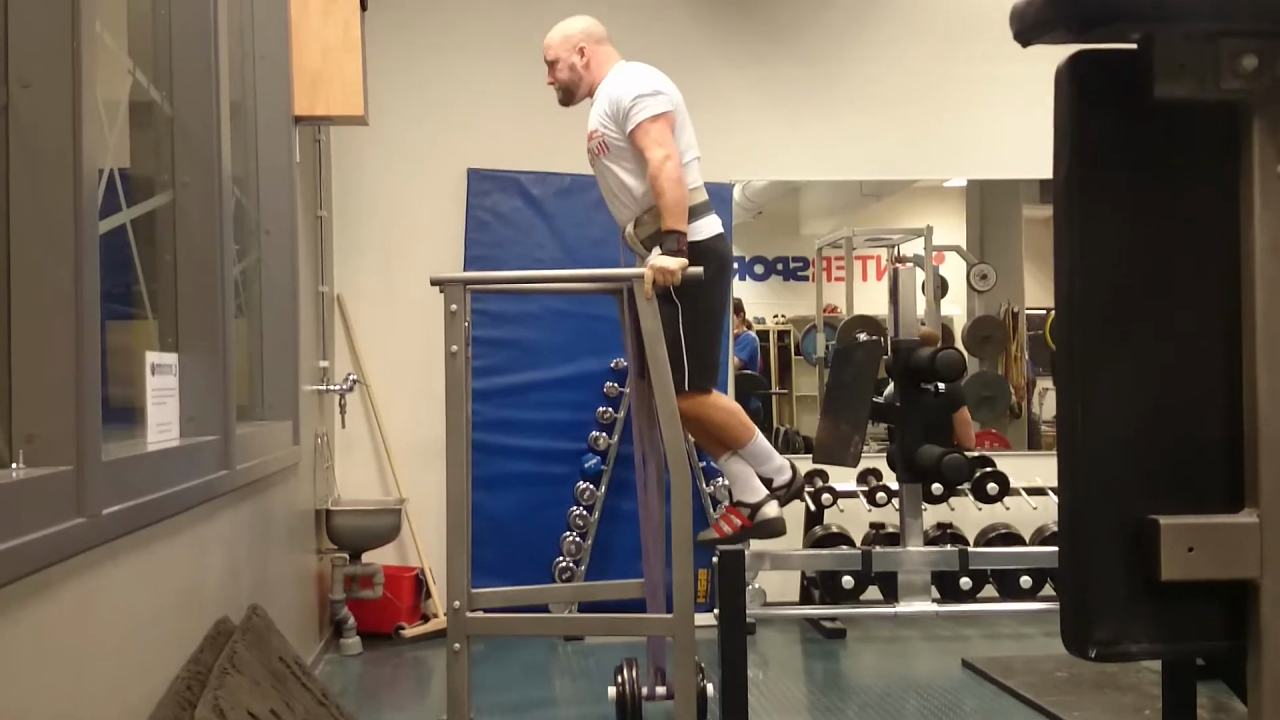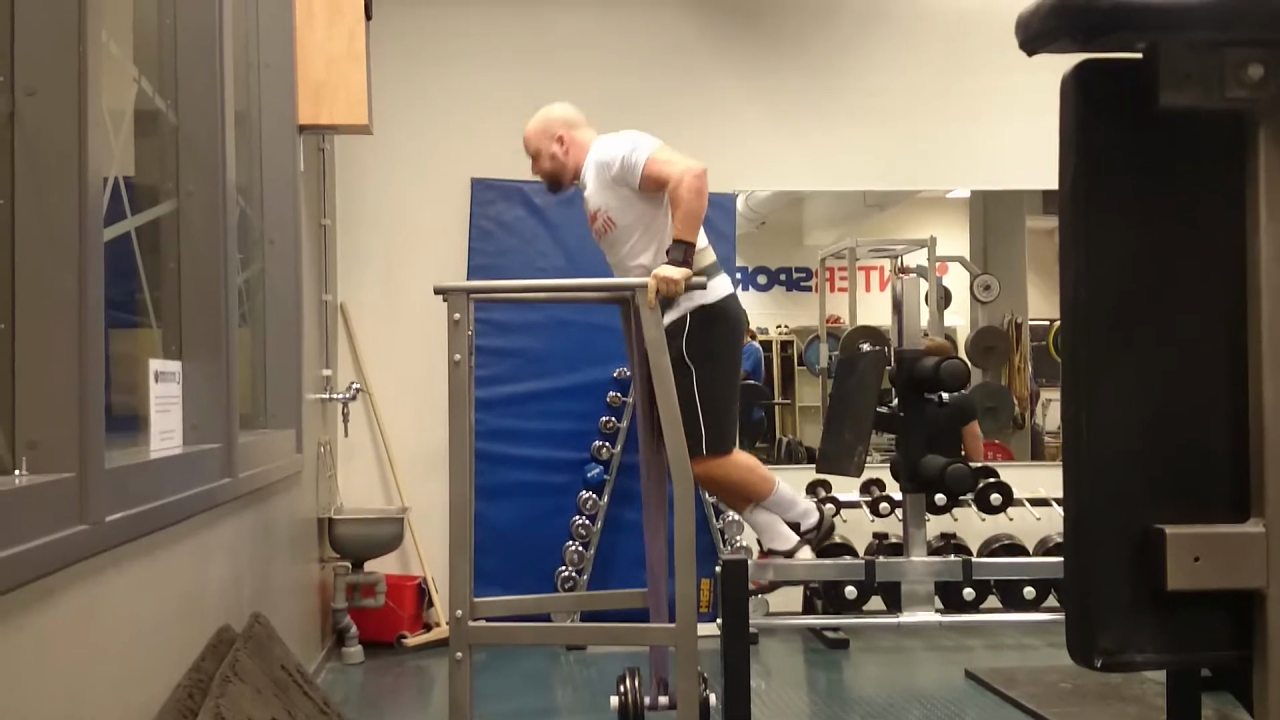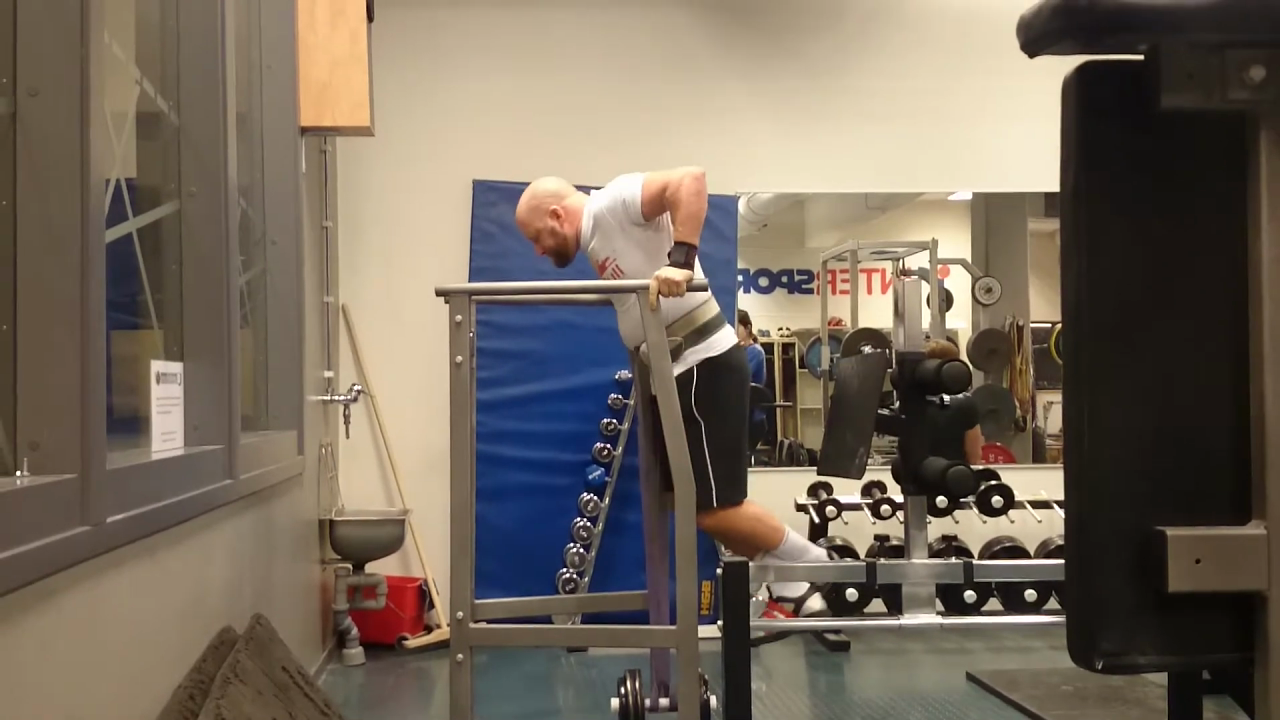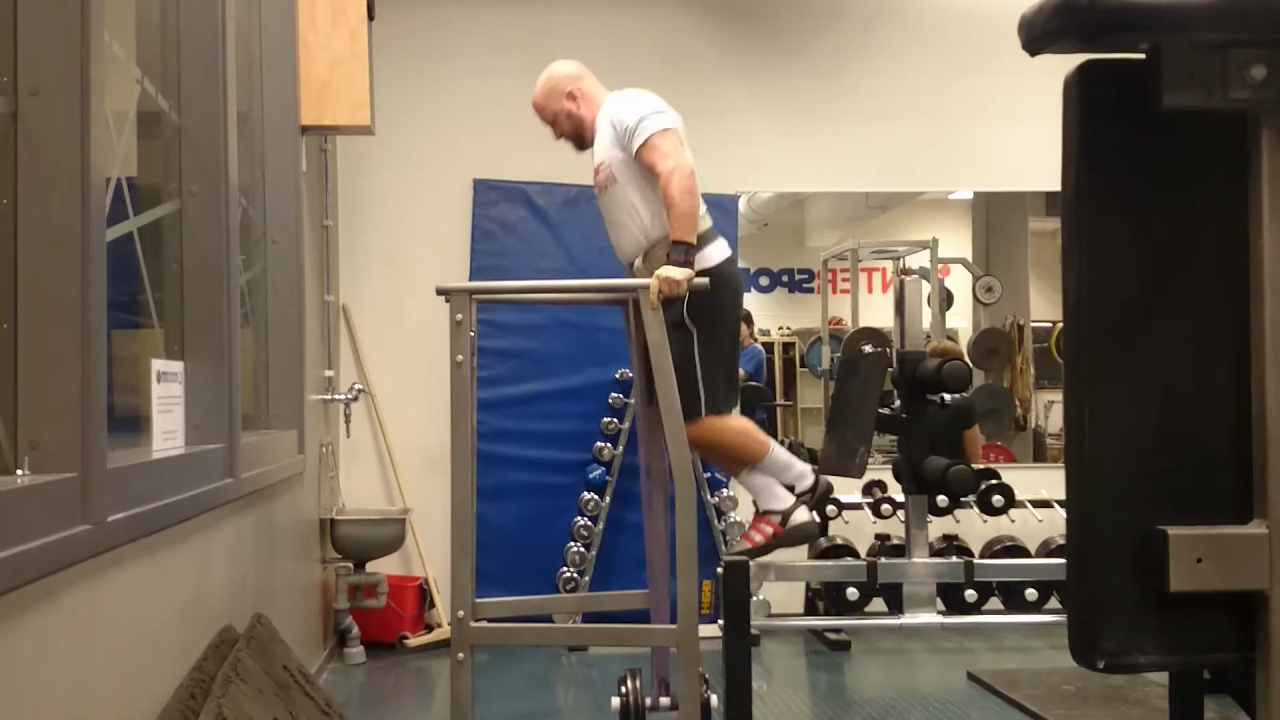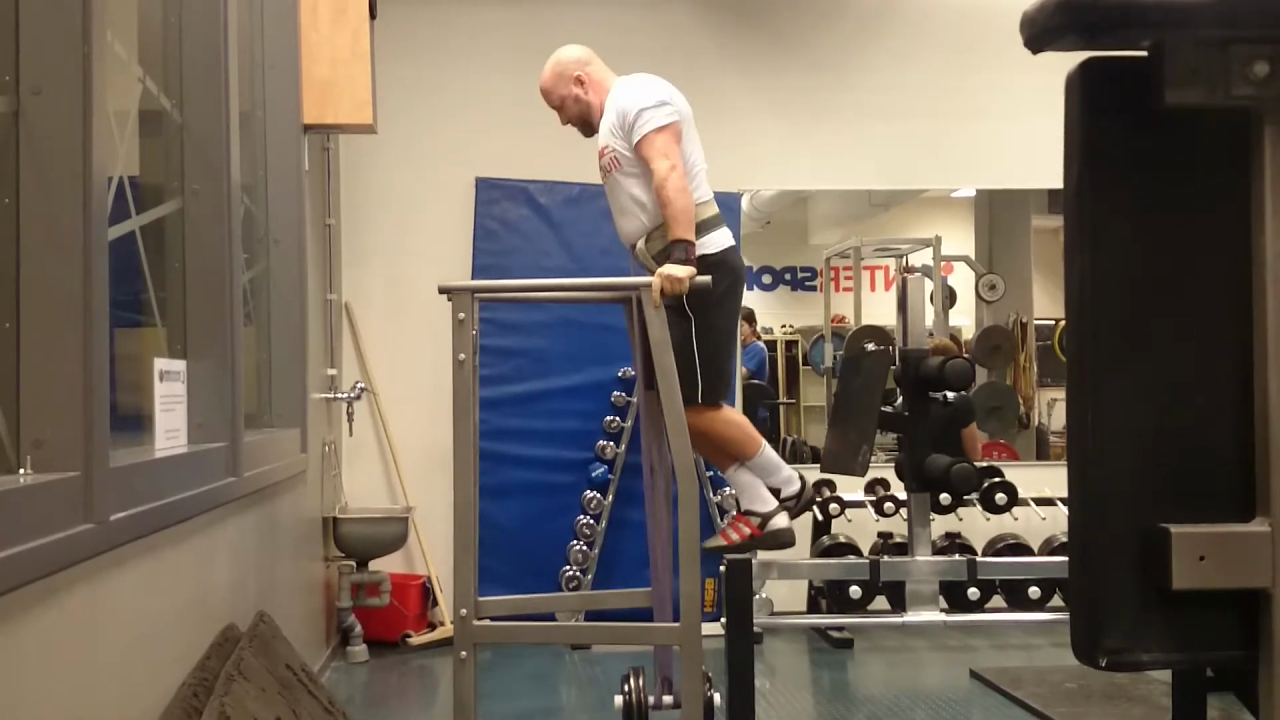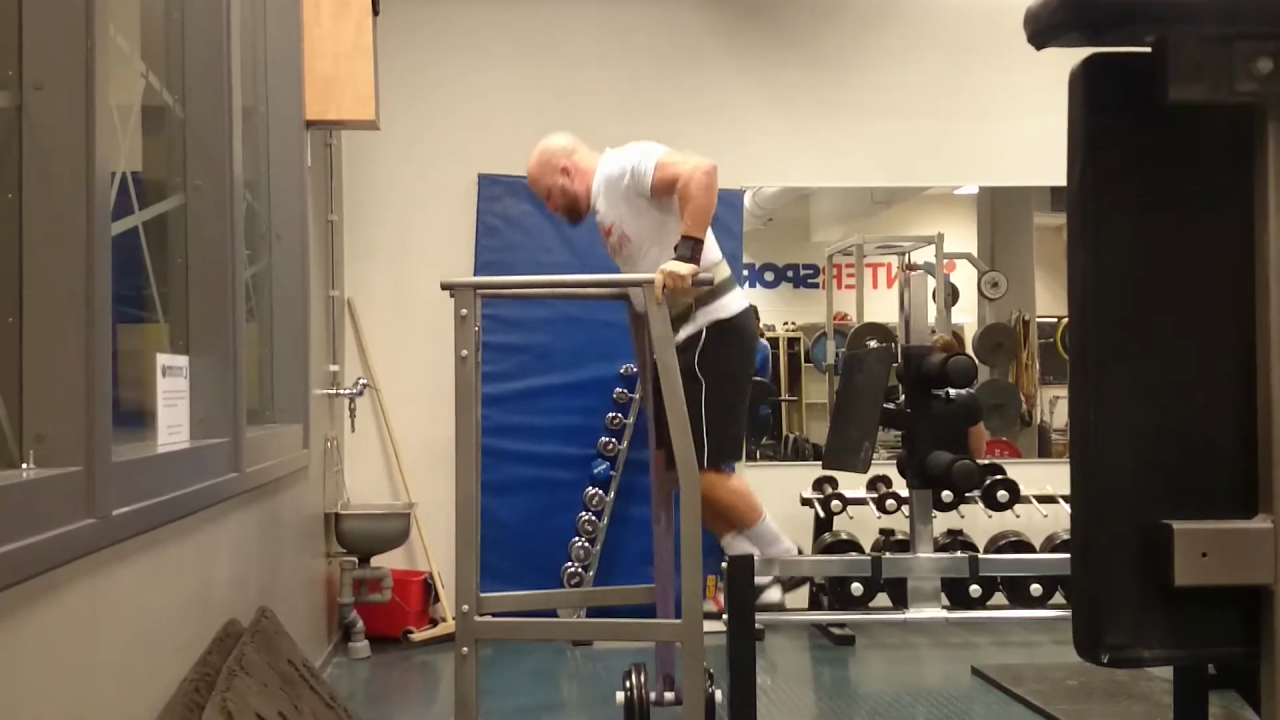
dt=0.5s
person 1, frame 1
left shoulder: (630, 84)
right shoulder: (611, 100)
left elbow: (665, 163)
left wrist: (672, 245)
left hip: (689, 253)
right hip: (667, 257)
left knee: (688, 392)
right knee: (673, 391)
left ankle: (778, 477)
right ankle: (754, 500)
person 1, frame 2
left shoulder: (615, 153)
right shoulder: (597, 180)
left elbow: (689, 176)
left wrist: (679, 260)
left hip: (698, 315)
right hip: (676, 320)
left knee: (704, 456)
right knee: (689, 454)
left ankle: (805, 521)
right ankle: (783, 543)
person 1, frame 3
left shoulder: (614, 202)
right shoulder: (599, 233)
left elbow: (690, 179)
left wrist: (681, 261)
left hip: (702, 365)
right hip: (679, 369)
left knee: (713, 508)
right knee: (697, 504)
left ankle: (814, 564)
right ankle: (794, 591)
person 1, frame 4
left shoulder: (629, 109)
right shoulder: (608, 134)
left elbow: (677, 175)
left wrist: (680, 257)
left hip: (696, 280)
right hip: (673, 287)
left knee: (700, 419)
right knee: (682, 418)
left ankle: (801, 482)
right ankle: (780, 506)
person 1, frame 5
left shoulder: (638, 95)
right shoulder: (617, 117)
left elbow: (669, 174)
left wrist: (681, 254)
left hip: (697, 267)
right hip: (673, 274)
left knee: (696, 405)
right knee: (675, 404)
left ankle: (787, 487)
right ankle: (762, 508)
person 1, frame 6
left shoulder: (624, 168)
right shoulder: (609, 198)
left elbow: (699, 172)
left wrist: (687, 253)
left hip: (713, 327)
right hip: (685, 334)
left knee: (703, 468)
right knee: (672, 462)
left ankle: (783, 558)
right ankle: (755, 580)
